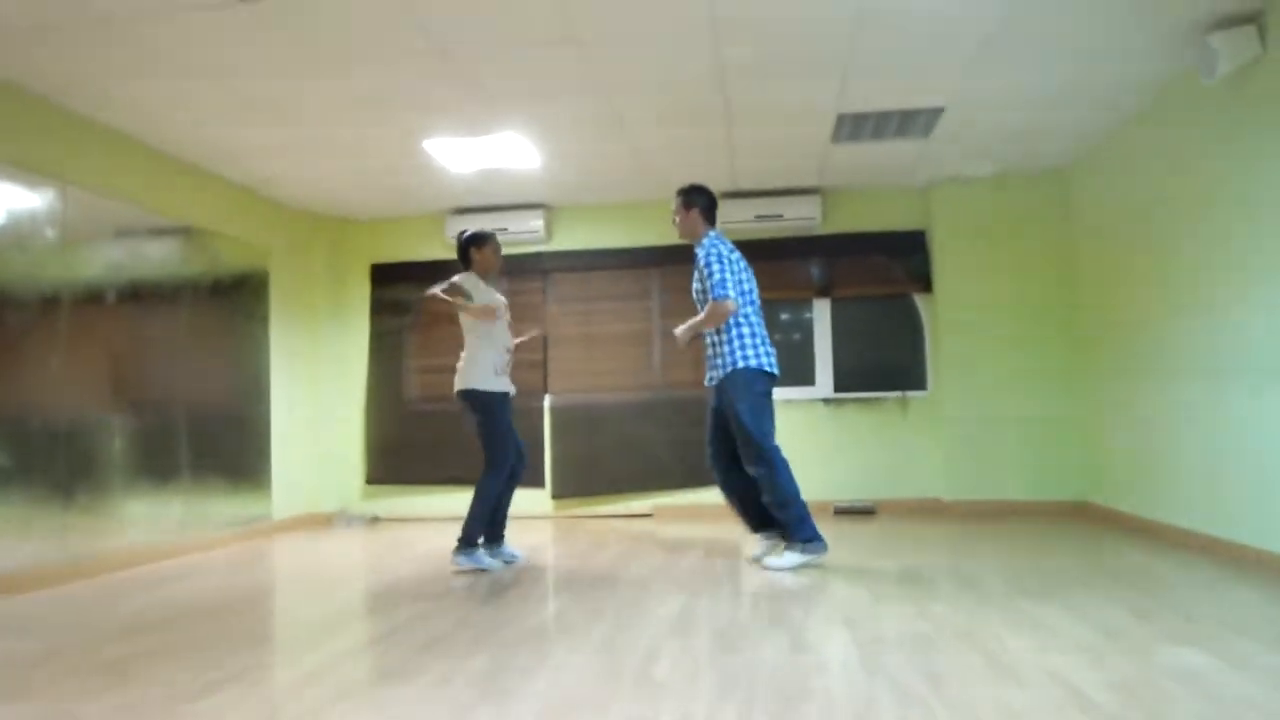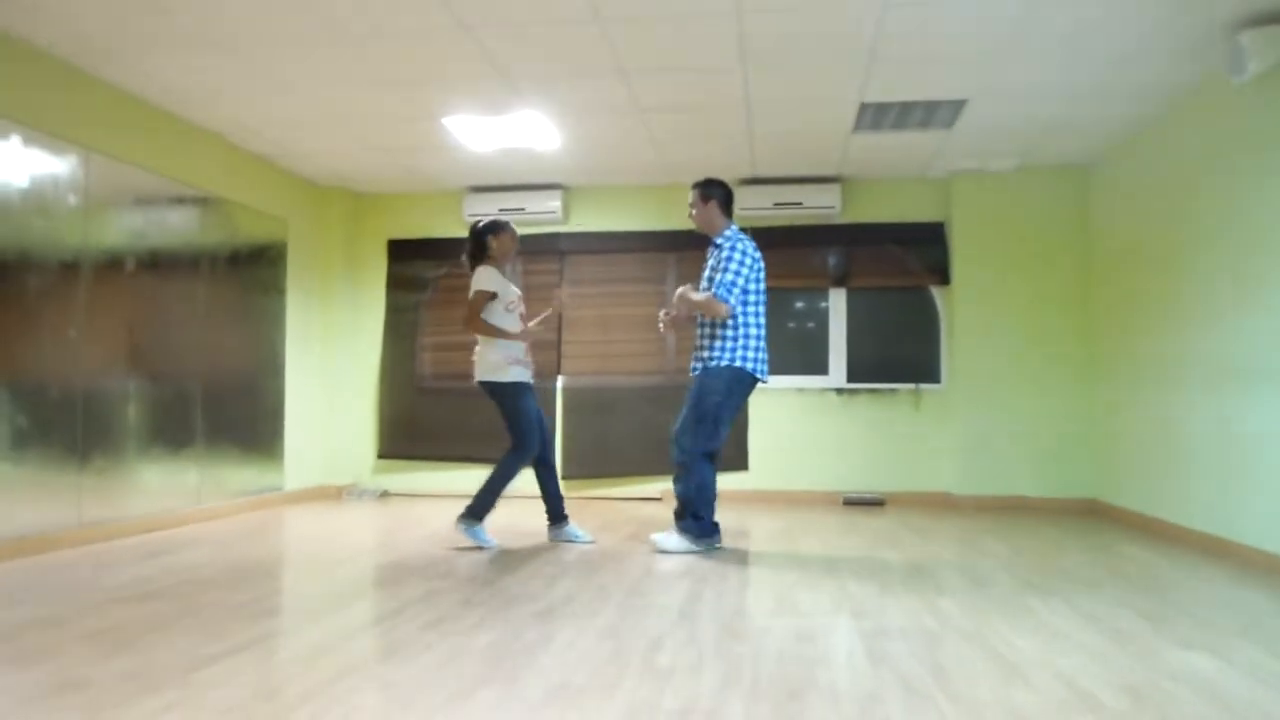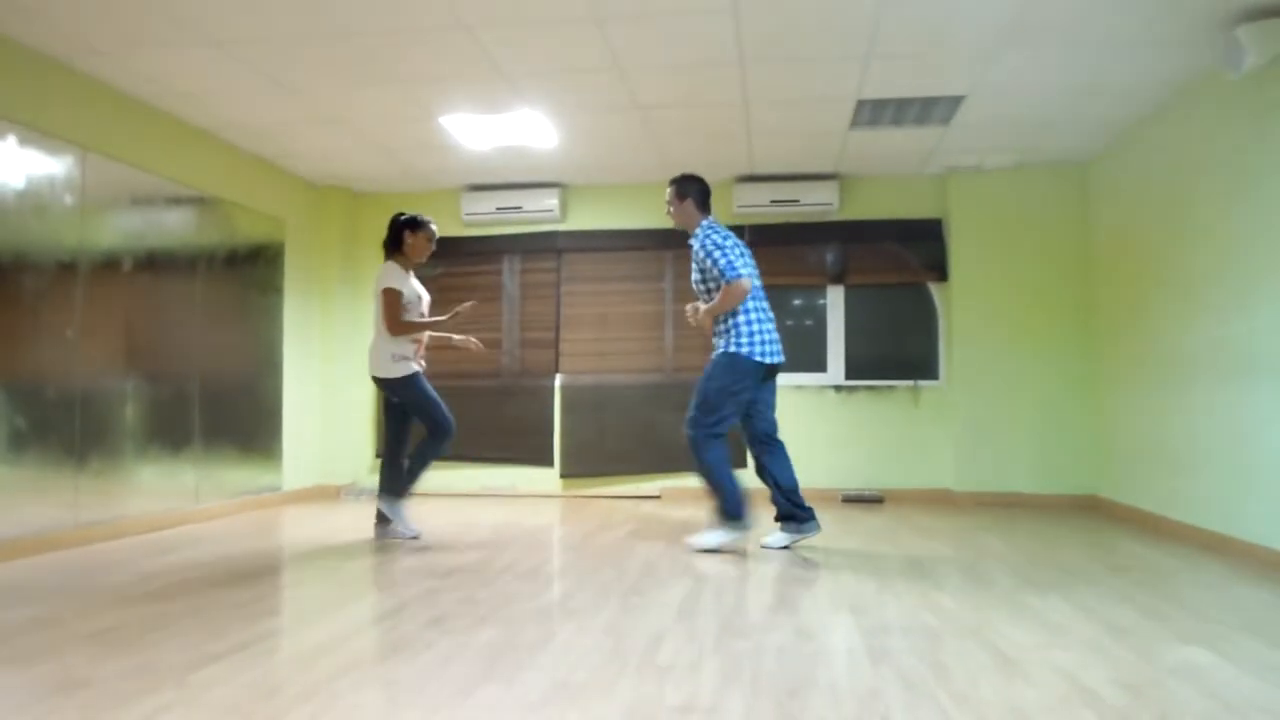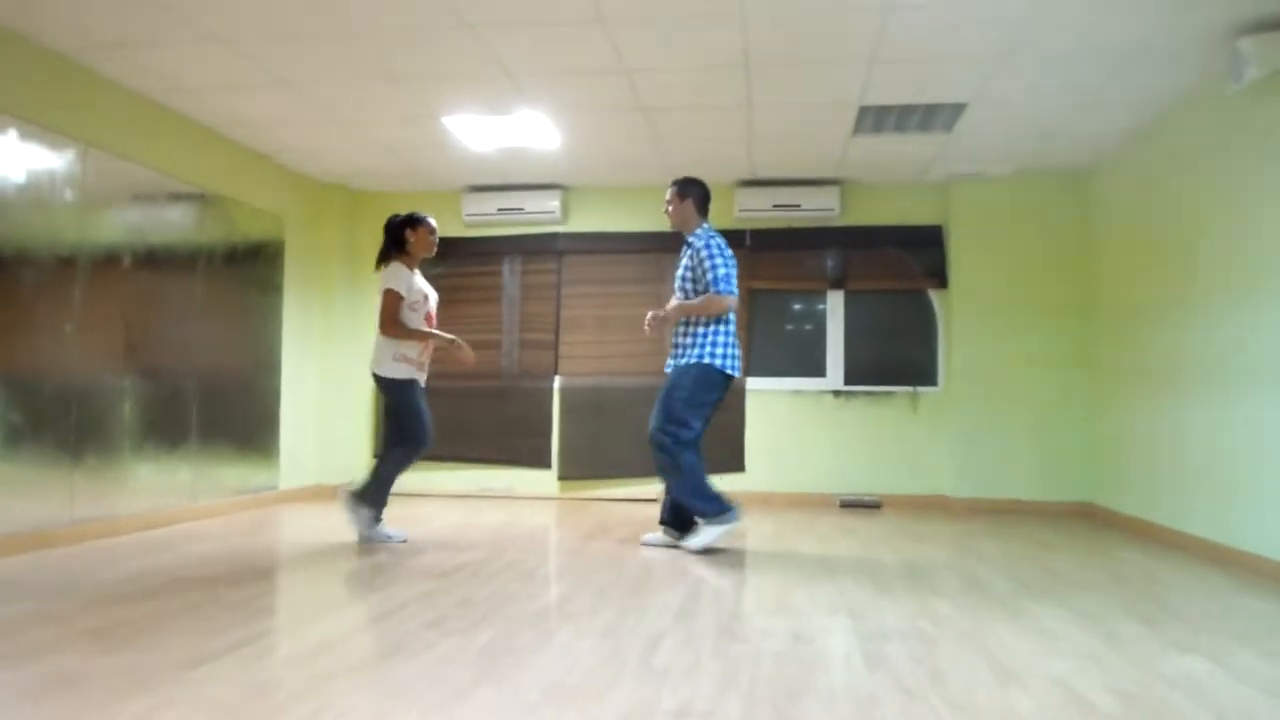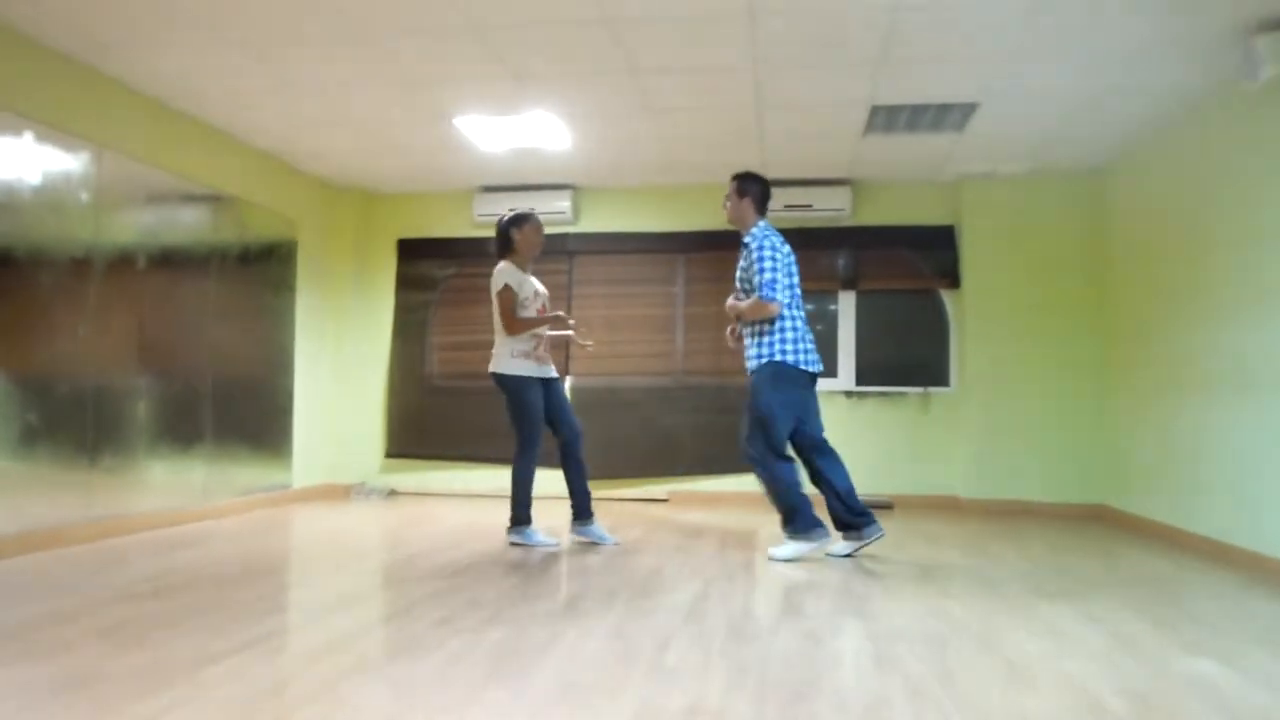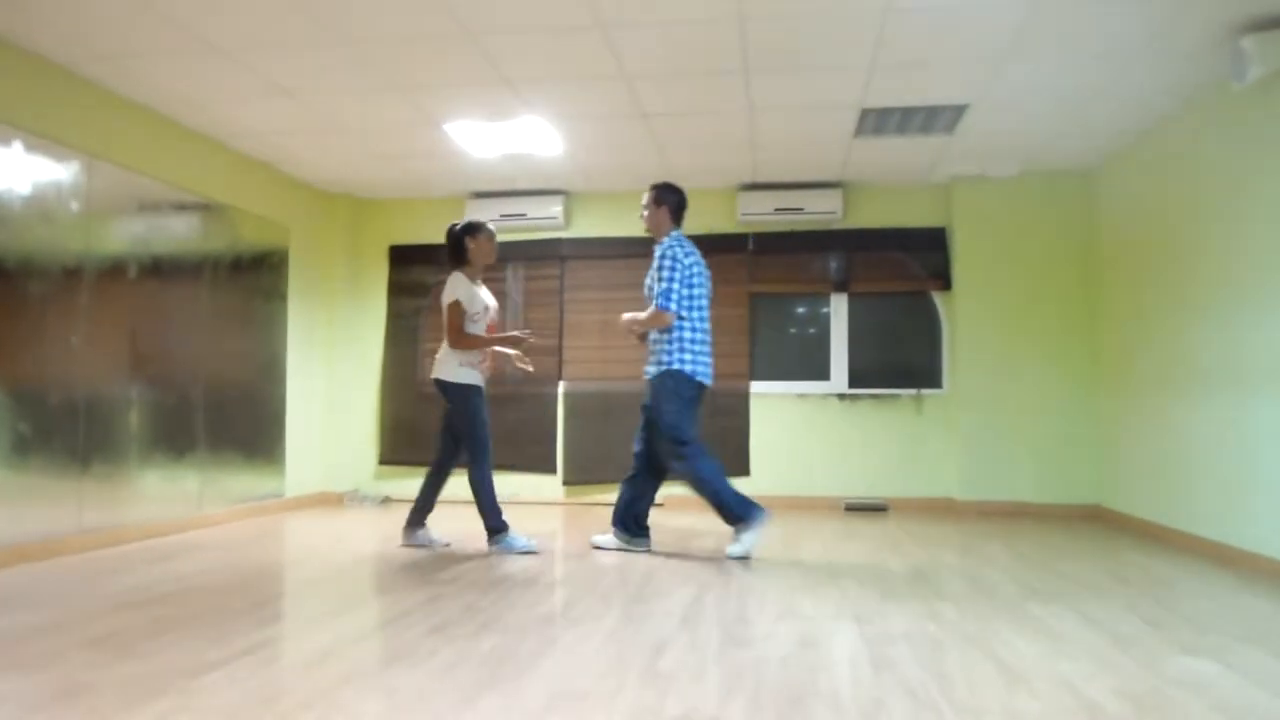
dt=0.7s
person 1, frame 1
left shoulder: (711, 251)
right shoulder: (718, 251)
left elbow: (725, 307)
left wrist: (689, 327)
right wrist: (695, 331)
left hip: (742, 365)
right hip: (737, 366)
left knee: (759, 453)
right knee: (723, 454)
left ankle: (805, 539)
right ankle: (772, 529)
person 1, frame 2
left shoulder: (737, 247)
right shoulder: (721, 250)
left elbow: (719, 307)
left wrist: (686, 295)
right wrist: (681, 314)
left hip: (732, 362)
right hip: (715, 362)
left knee: (694, 444)
right knee: (687, 441)
left ankle: (696, 529)
right ankle: (699, 527)
person 1, frame 3
left shoulder: (708, 243)
right shoulder: (722, 239)
left elbow: (740, 285)
left wrist: (709, 312)
right wrist: (707, 310)
left hip: (741, 350)
right hip: (760, 350)
left knee: (703, 430)
right knee: (762, 437)
left ankle: (733, 518)
right ankle: (796, 518)
person 1, frame 4
left shoulder: (708, 245)
right shoulder: (695, 248)
left elbow: (725, 301)
left wrist: (679, 308)
right wrist: (667, 318)
left hip: (706, 360)
right hip: (694, 360)
left knee: (666, 434)
right knee: (680, 440)
left ankle: (715, 511)
right ankle: (679, 524)
person 1, frame 5
left shoulder: (761, 243)
right shoulder: (763, 242)
left elbow: (768, 304)
left wrist: (734, 309)
right wrist: (742, 325)
left hip: (778, 359)
right hip: (793, 358)
left knee: (764, 447)
right knee: (811, 445)
left ankle: (805, 527)
right ankle: (859, 525)
person 1, frame 6
left shoulder: (670, 252)
right shoulder: (686, 252)
left elbow: (664, 316)
left wrist: (633, 320)
right wrist: (647, 328)
left hip: (675, 368)
right hip: (679, 369)
left knee: (681, 451)
right knee: (650, 451)
left ankle: (744, 516)
right ankle: (629, 530)
person 2, frame 1
left shoulder: (485, 291)
right shoulder: (469, 282)
right elbow: (434, 294)
left wrist: (531, 335)
right wrist: (468, 306)
left hip: (494, 385)
right hip: (481, 385)
left knee: (513, 462)
right knee: (502, 463)
left ankle: (493, 540)
right ankle: (467, 547)
person 2, frame 2
left shoulder: (496, 280)
right shoulder: (487, 275)
right elbow: (470, 321)
left wrist: (550, 313)
right wrist: (515, 335)
left hip: (515, 374)
right hip: (502, 374)
left knee: (542, 444)
right knee: (526, 446)
left ankle: (558, 522)
right ankle: (472, 517)
person 2, frame 3
left shoulder: (408, 277)
right shoulder: (392, 273)
right elbow: (395, 326)
left wrist: (455, 338)
right wrist: (444, 318)
left hip: (405, 369)
right hip: (393, 368)
left knee: (396, 444)
right knee: (443, 427)
left ankle: (387, 520)
right ankle: (395, 495)
person 2, frame 4
left shoulder: (417, 276)
right shoulder: (397, 272)
right elbow: (388, 326)
left wrist: (448, 342)
right wrist: (440, 338)
left hip: (412, 372)
right hip: (394, 370)
left knee: (401, 442)
right knee: (418, 439)
left ankle: (370, 521)
right ankle: (363, 500)
person 2, frame 5
left shoulder: (529, 277)
right shoulder: (506, 271)
right elbow: (510, 325)
left wrist: (562, 333)
right wrist: (549, 318)
left hip: (541, 369)
right hip: (514, 369)
left knee: (572, 436)
right knee: (531, 442)
left ankle: (583, 520)
right ankle: (520, 525)
person 2, frame 6
left shoulder: (480, 287)
right shoulder: (459, 283)
right elbow: (456, 339)
left wrist: (506, 352)
right wrist: (503, 339)
left hip: (471, 379)
right hip: (458, 378)
left knee: (449, 454)
right knee: (480, 453)
left ankle: (415, 526)
right ankle: (497, 533)
